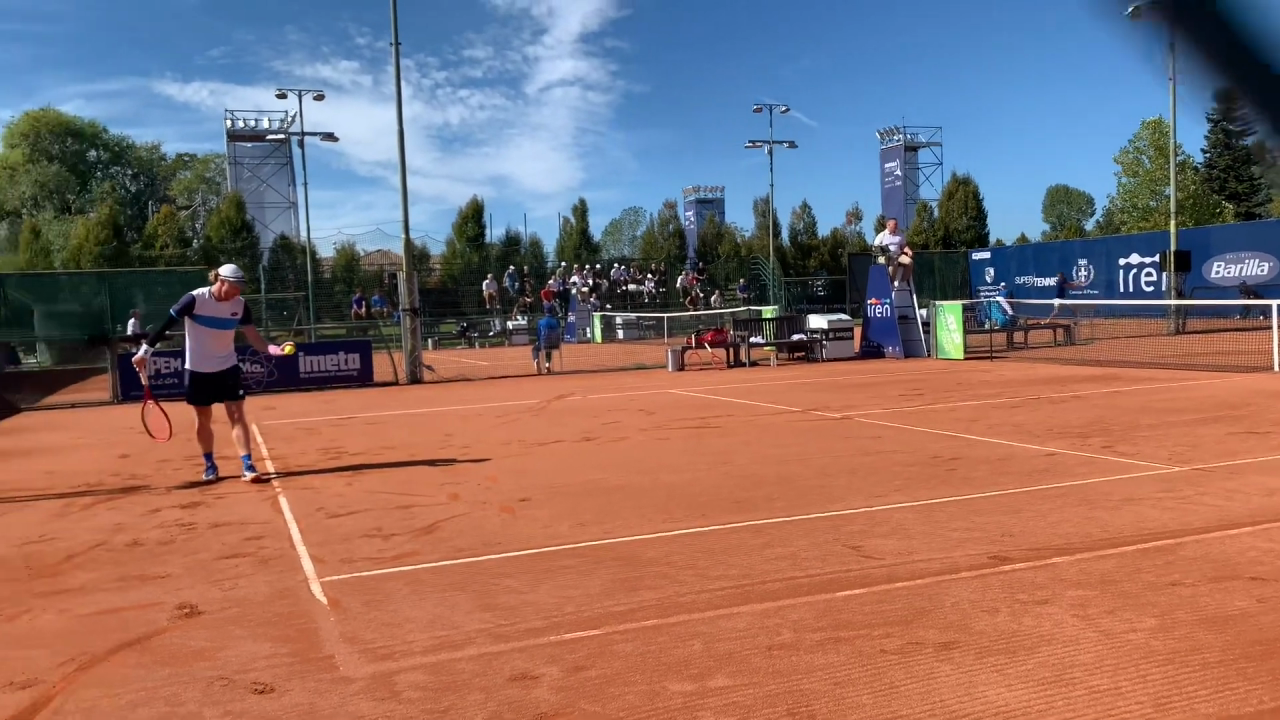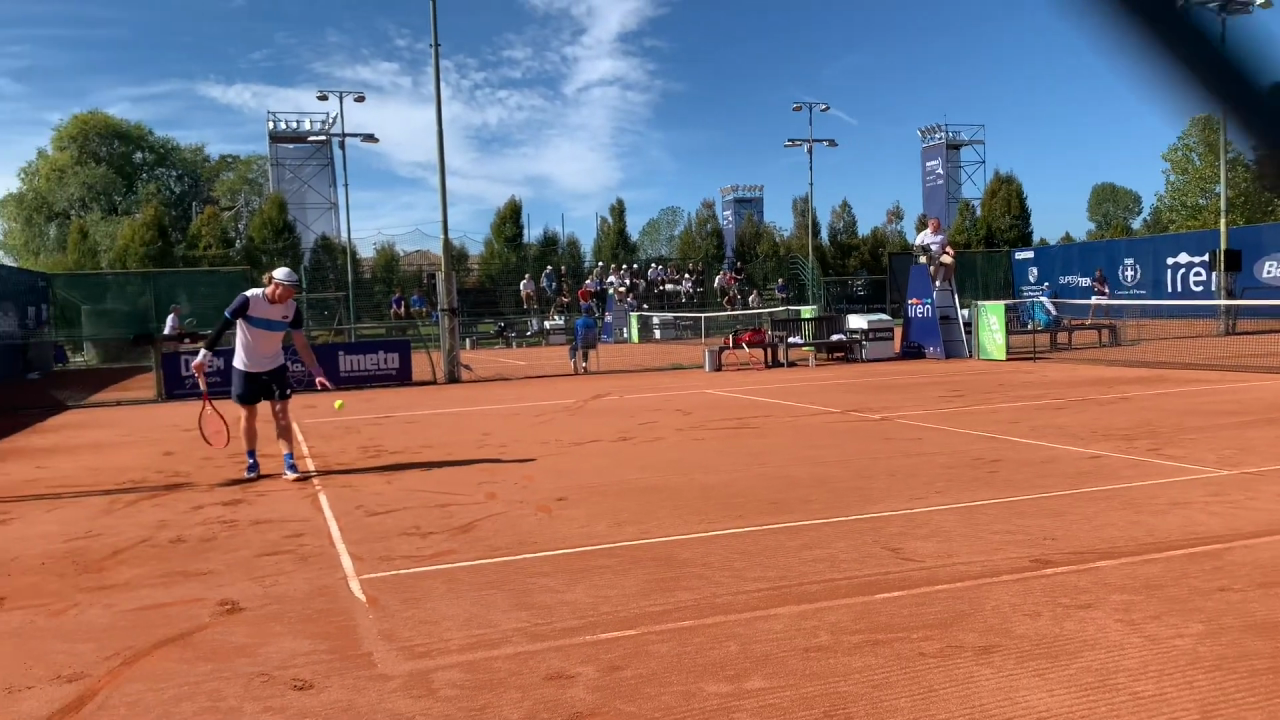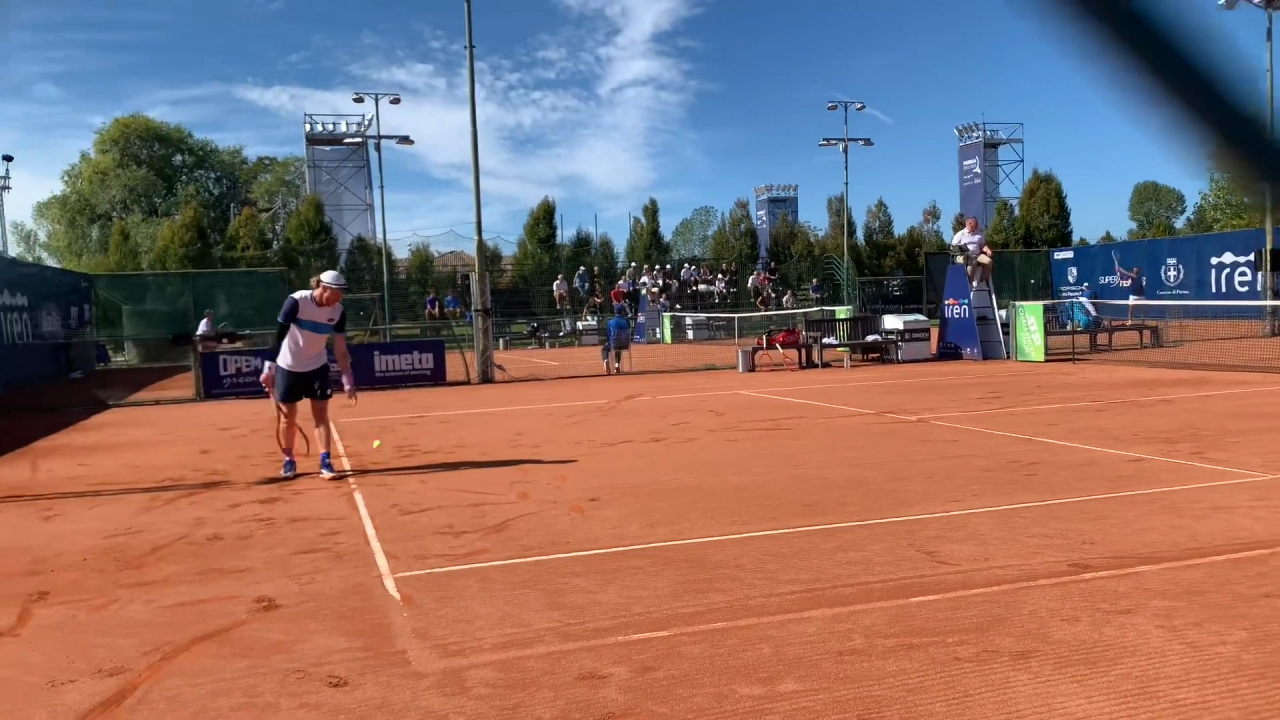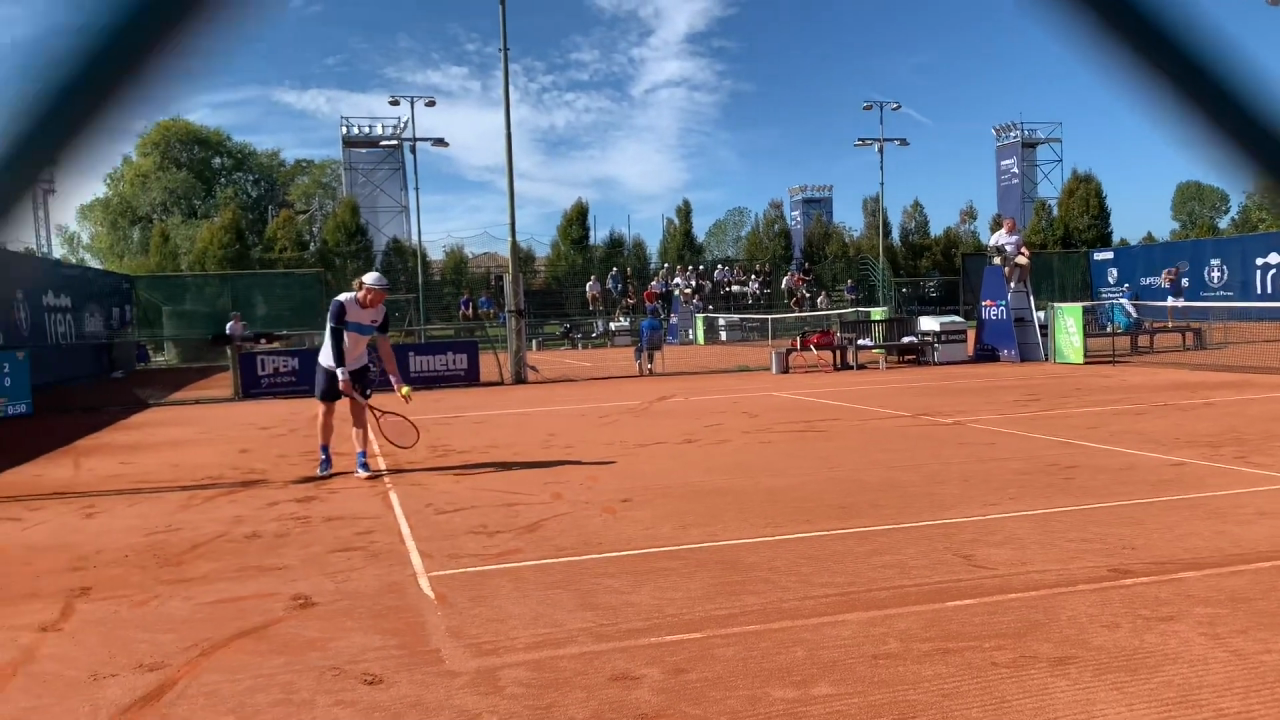
dt=0.2s
person 1, frame 1
left shoulder: (240, 305)
right shoulder: (194, 299)
left elbow: (253, 336)
right elbow: (166, 325)
left wrist: (273, 349)
right wrist: (144, 352)
left hip: (227, 368)
right hip: (197, 370)
left knee: (237, 415)
right knee: (203, 418)
left ankle: (247, 465)
right ankle: (210, 464)
person 1, frame 2
left shoulder: (292, 308)
right shoulder: (247, 300)
left elbow: (301, 344)
right elbow: (222, 328)
left wrist: (316, 372)
right wrist: (203, 357)
left hip: (275, 367)
right hip: (245, 368)
left knee: (282, 414)
right knee: (248, 416)
left ankle: (289, 464)
right ankle: (252, 462)
person 1, frame 3
left shoulder: (338, 311)
right shoulder: (296, 302)
left elbow: (340, 348)
right elbow: (279, 336)
left wrist: (348, 381)
right wrist: (269, 368)
left hip: (318, 367)
right hip: (289, 367)
left knee: (321, 414)
right knee: (288, 414)
left ankle: (326, 462)
right ankle: (288, 460)
person 1, frame 4
left shoulder: (380, 313)
right shoulder: (340, 304)
left elbow: (385, 349)
right elbow: (337, 342)
left wrist: (396, 380)
right wrist: (343, 375)
left hip: (358, 367)
right hip: (330, 366)
left knee: (359, 412)
right knee: (326, 412)
left ankle: (361, 461)
right ankle: (325, 457)
